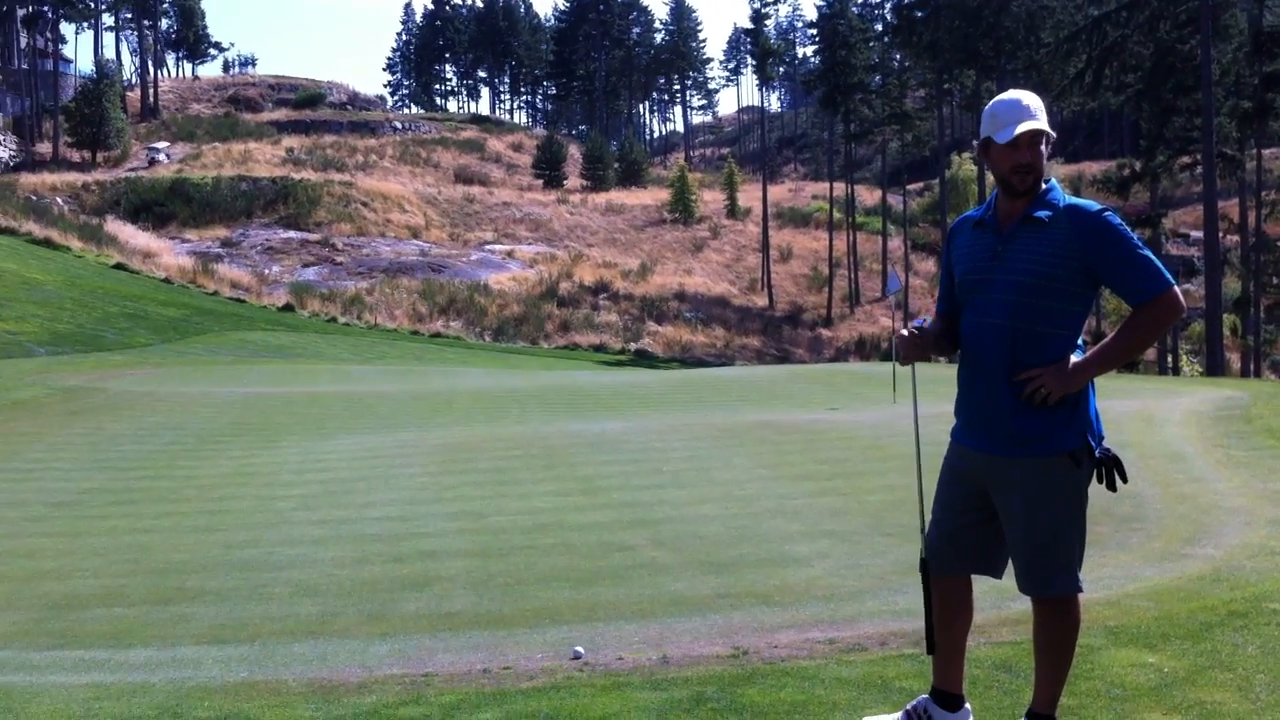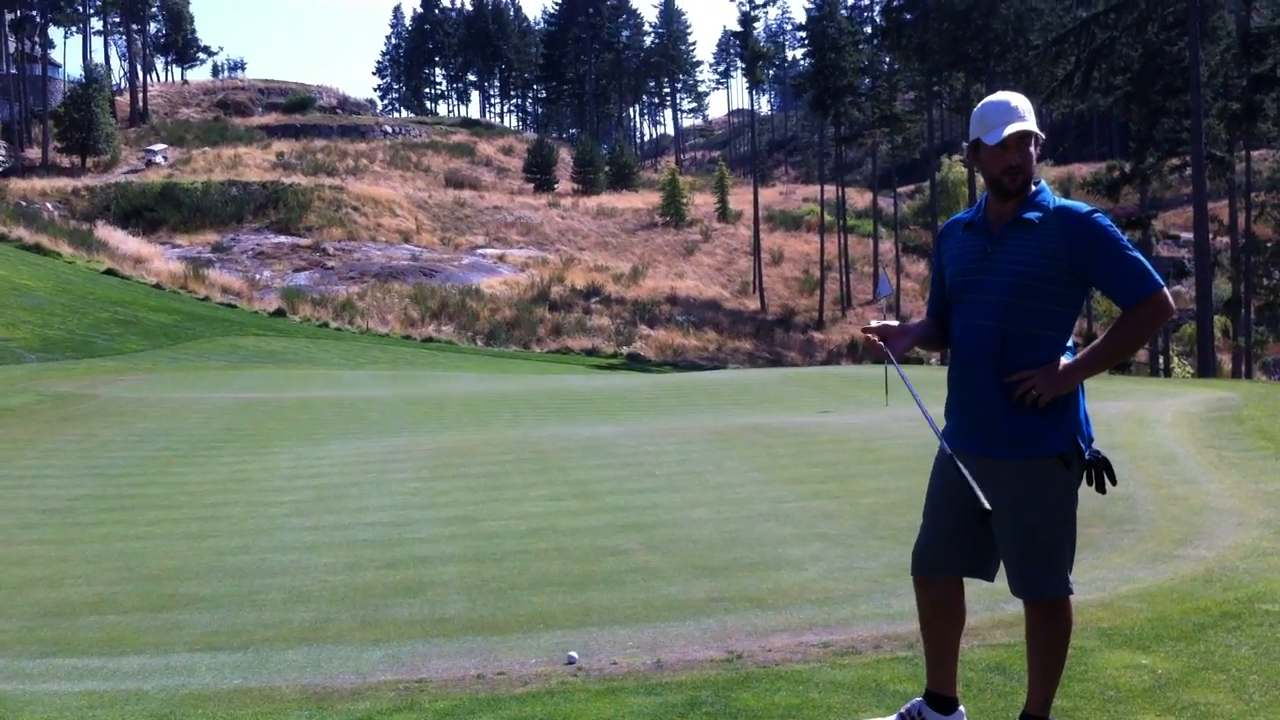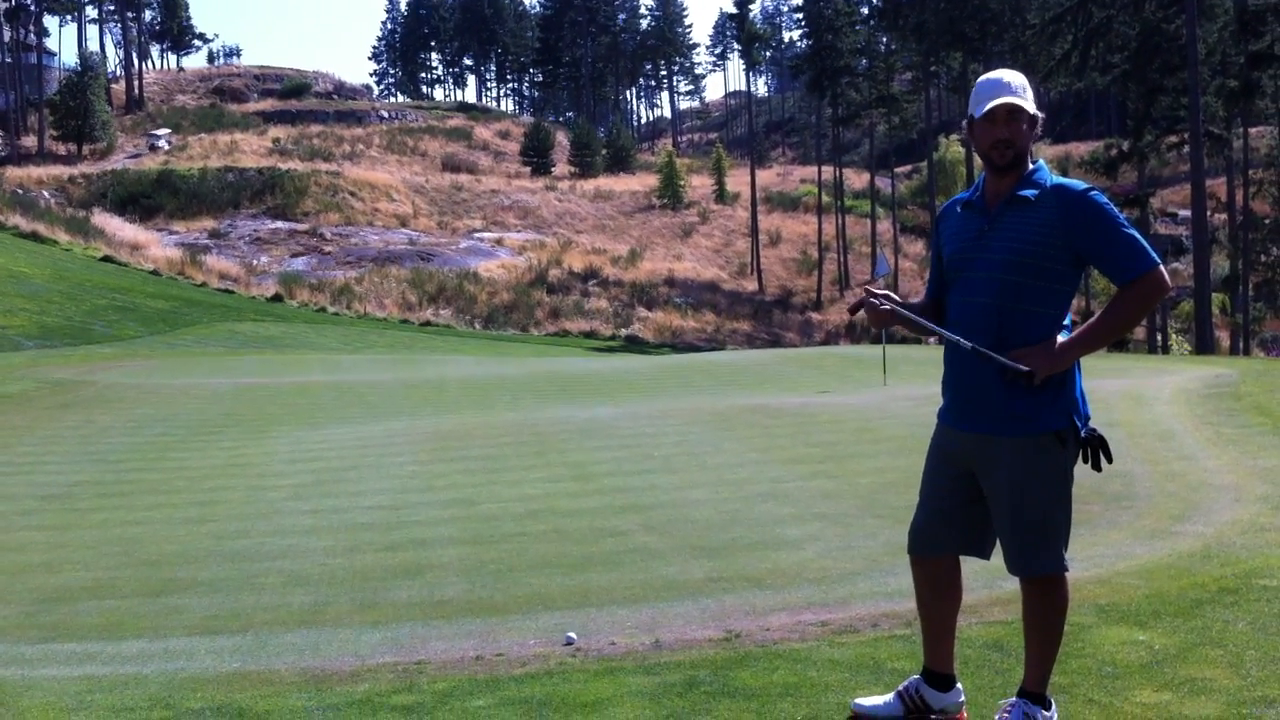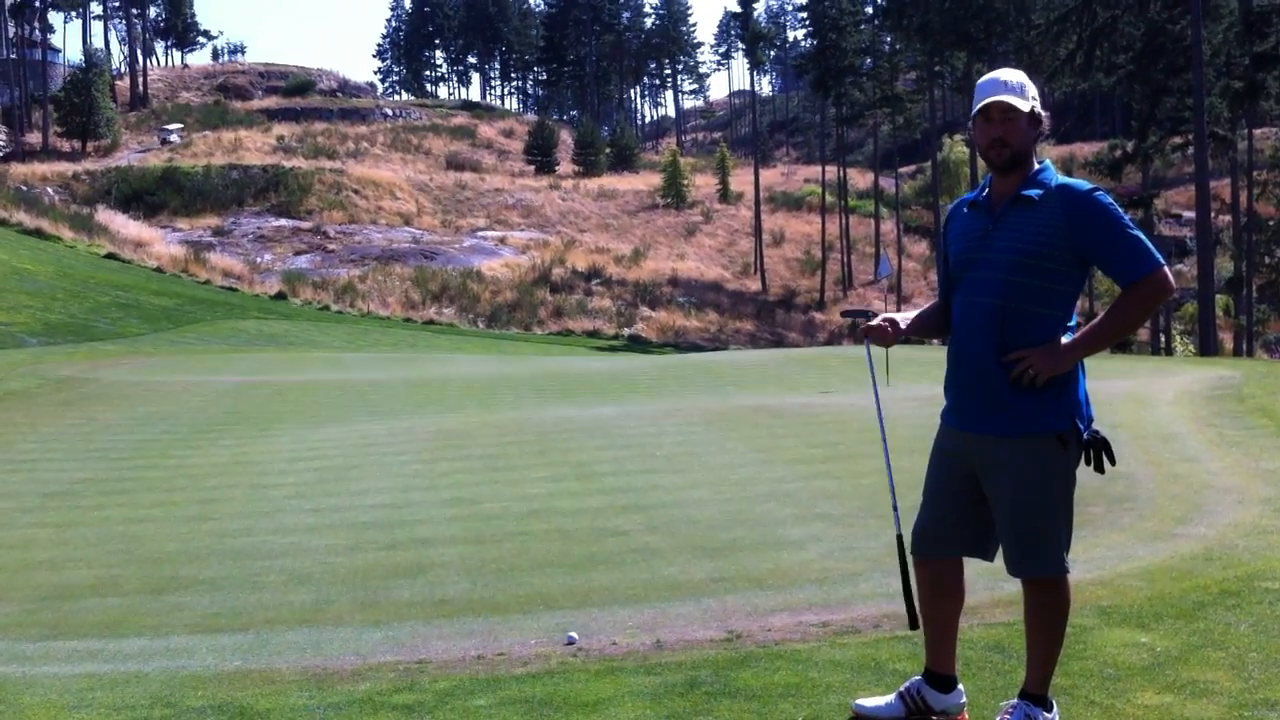
dt=0.4s
person 1, frame 1
left shoulder: (1085, 224)
right shoulder: (962, 232)
left elbow: (1165, 302)
left wrist: (1083, 368)
right wrist: (925, 341)
left hip: (1048, 445)
right hip: (971, 440)
left knee: (1050, 586)
right knee: (941, 567)
person 1, frame 2
left shoulder: (1075, 226)
right shoulder: (953, 235)
left elbow: (1155, 305)
left wrist: (1073, 370)
right wrist: (906, 334)
left hip: (1039, 447)
right hip: (962, 442)
left knee: (1042, 588)
right knee: (933, 570)
person 1, frame 3
left shoulder: (1072, 203)
right shoulder: (952, 214)
left elbow: (1151, 282)
left wrist: (1070, 347)
right wrist: (898, 309)
left hip: (1035, 424)
right hip: (959, 420)
left knee: (1038, 566)
right knee: (930, 547)
person 1, frame 4
left shoulder: (1076, 204)
right shoulder: (961, 214)
left elbow: (1155, 283)
left wrist: (1072, 348)
right wrist: (903, 323)
left hip: (1038, 425)
right hip: (962, 421)
left knee: (1040, 567)
right knee: (933, 548)
